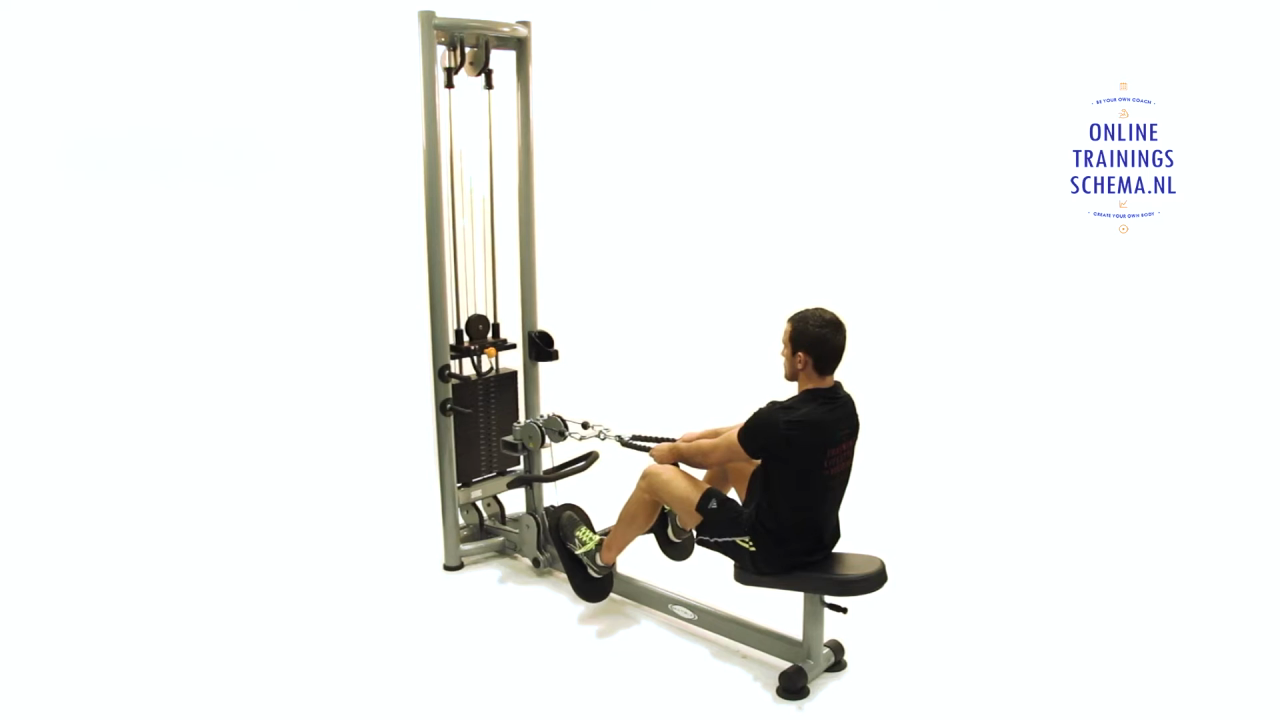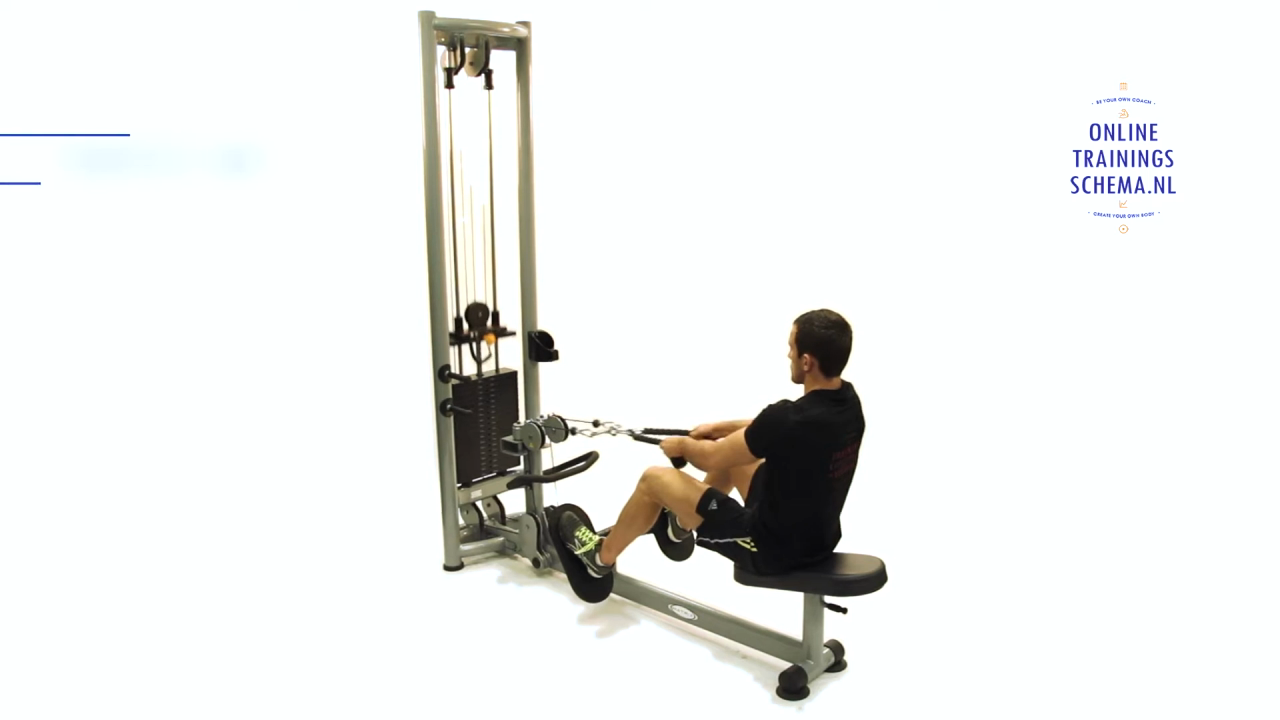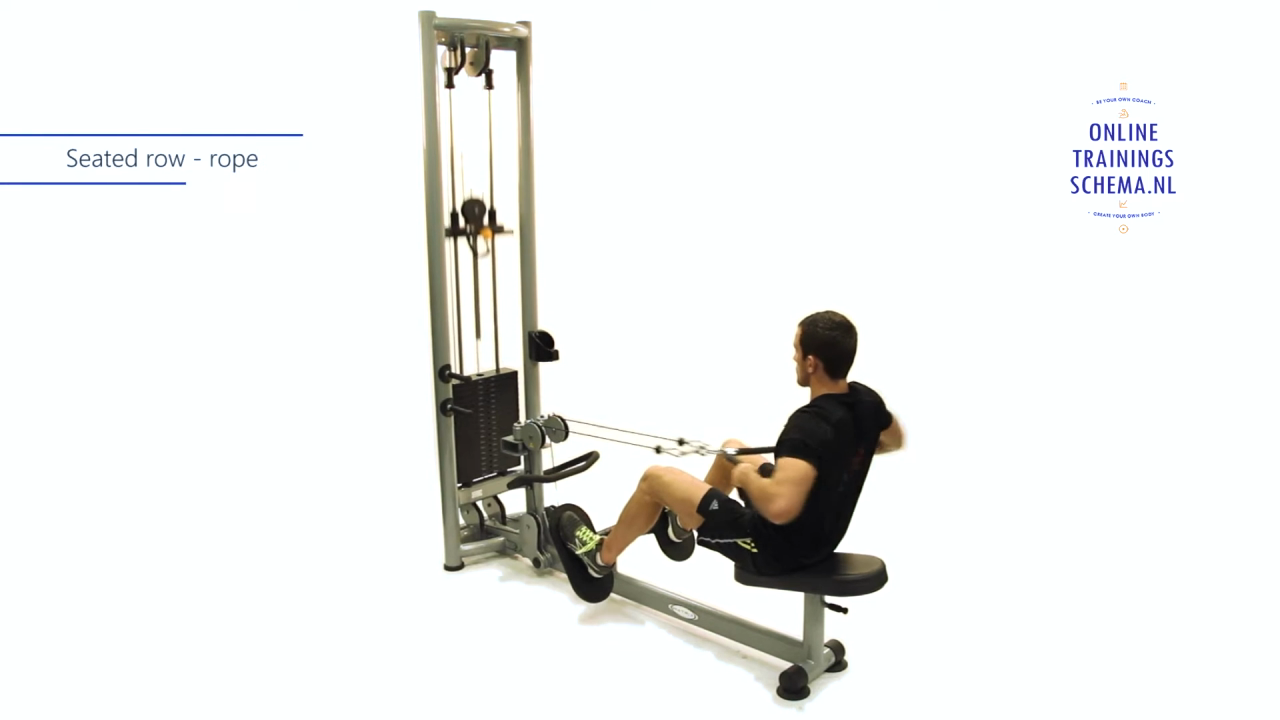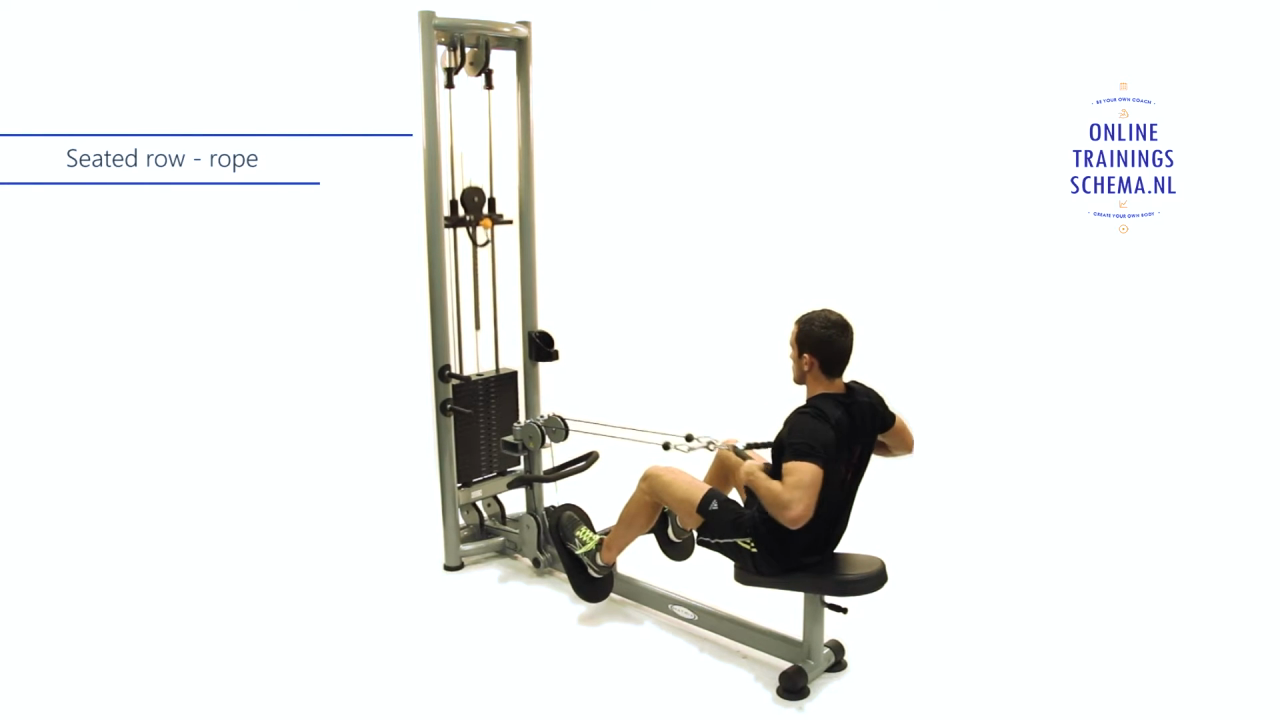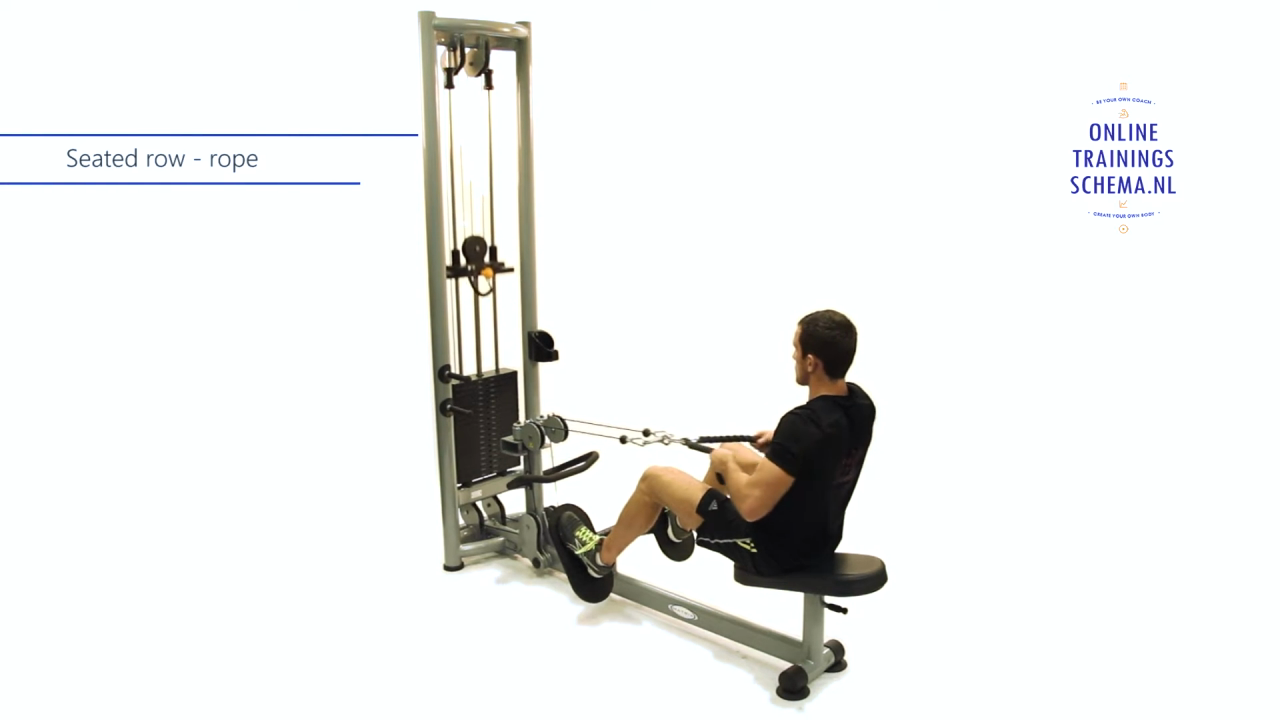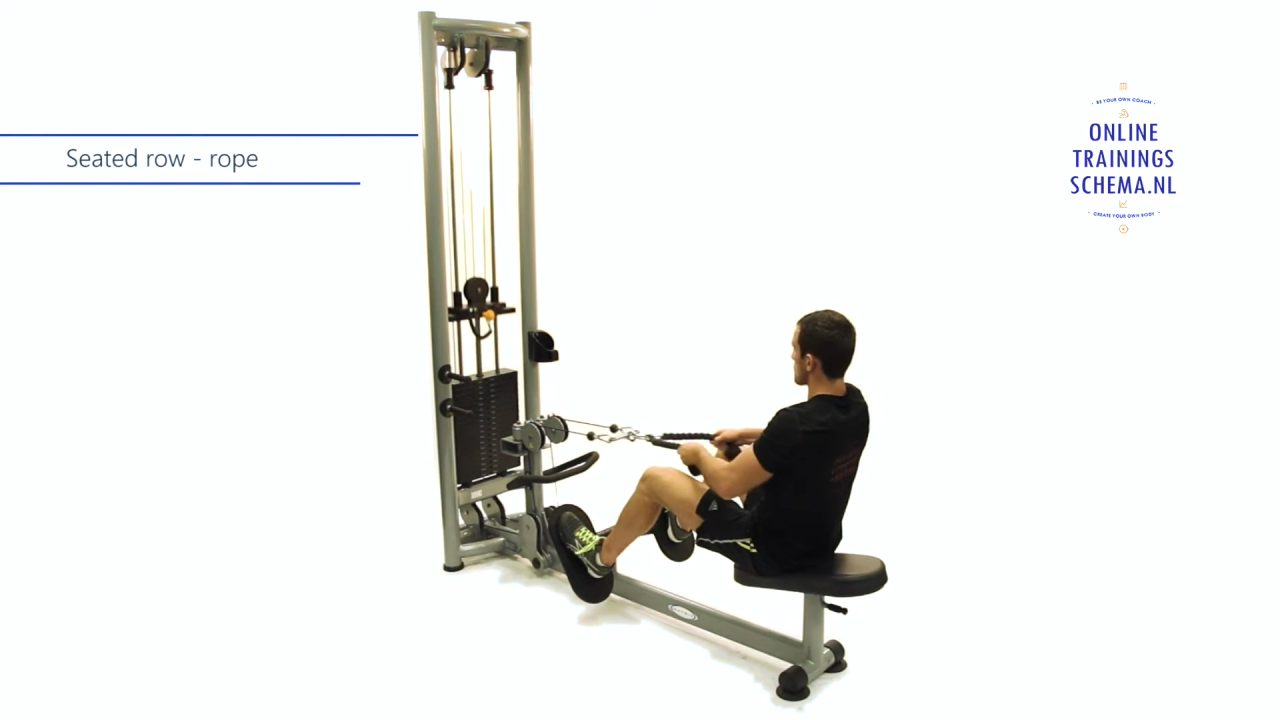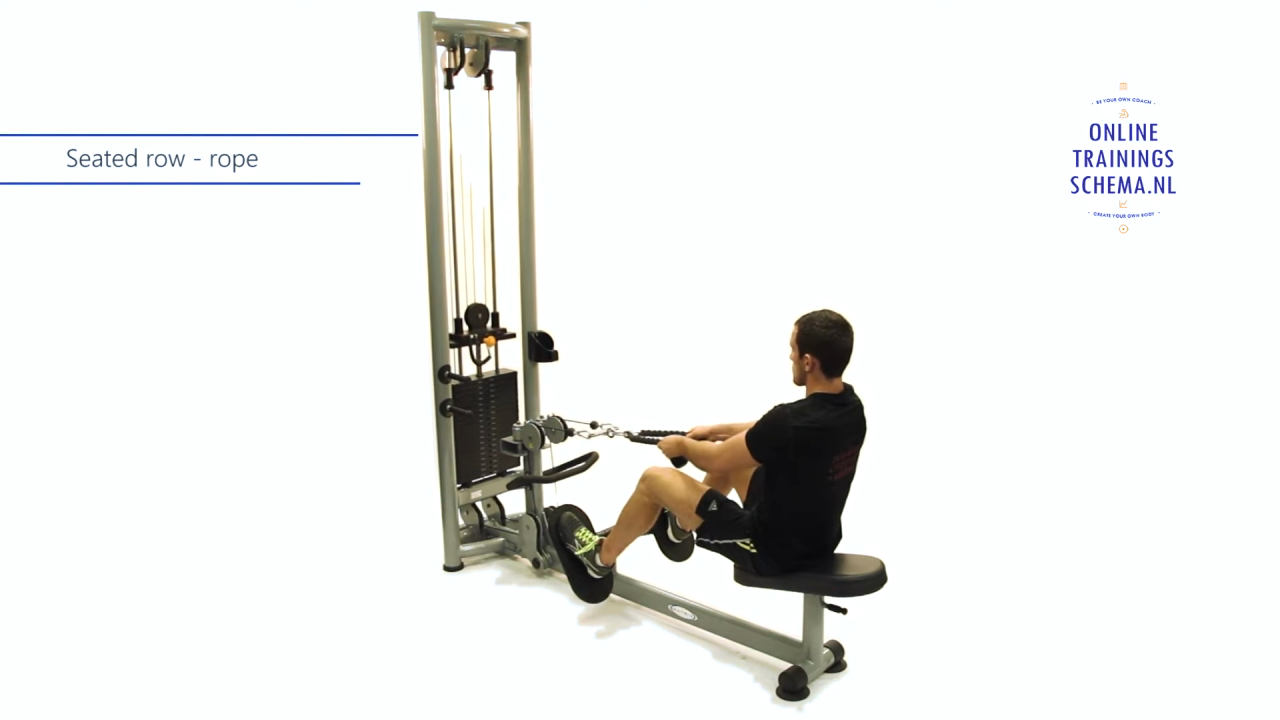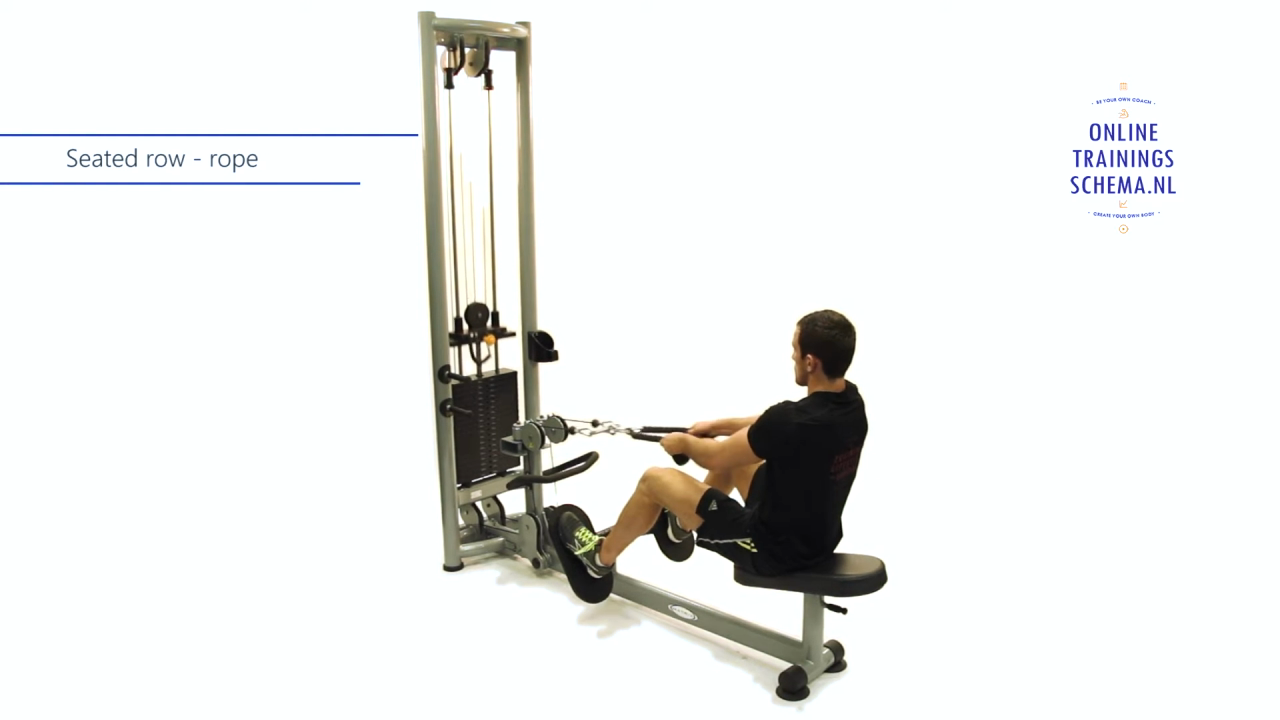
dt=0.4s
person 1, frame 1
left shoulder: (784, 419)
right shoulder: (842, 402)
left elbow: (710, 456)
left wrist: (673, 451)
right wrist: (702, 435)
left hip: (771, 546)
right hip: (817, 538)
left knee: (654, 476)
right knee: (730, 451)
left ankle: (602, 556)
right ankle: (682, 521)
person 1, frame 2
left shoulder: (790, 419)
right shoulder: (847, 400)
left elbow: (710, 459)
left wrist: (682, 444)
right wrist: (720, 427)
left hip: (773, 546)
right hip: (816, 537)
left knee: (654, 479)
right knee: (731, 451)
left ankle: (601, 556)
right ankle: (682, 521)
person 1, frame 3
left shoulder: (810, 423)
right shoulder: (867, 402)
left elbow: (778, 508)
right elbow: (896, 441)
left wrist: (747, 477)
left hip: (775, 548)
right hip: (819, 539)
left knee: (656, 478)
right knee: (732, 448)
left ankle: (602, 556)
right ankle: (684, 521)
person 1, frame 4
left shoulder: (809, 423)
right shoulder: (866, 401)
left elbow: (793, 510)
right elbow: (905, 445)
left wrist: (754, 476)
left hip: (774, 548)
right hip: (820, 538)
left knee: (654, 478)
right knee: (729, 451)
left ankle: (603, 556)
right ankle: (684, 522)
person 1, frame 5
left shoulder: (803, 424)
right shoulder: (860, 403)
left elbow: (751, 505)
left wrist: (725, 465)
left hip: (773, 549)
right hip: (819, 538)
left knee: (654, 478)
right knee: (732, 451)
left ankle: (602, 556)
right ankle: (682, 521)
person 1, frame 6
left shoulder: (797, 422)
right shoulder: (854, 405)
left elbow: (727, 485)
left wrist: (698, 454)
right wrist: (748, 435)
left hip: (773, 548)
right hip: (818, 539)
left knee: (654, 479)
right knee: (735, 454)
left ankle: (601, 556)
right ankle: (682, 522)
person 1, frame 7
left shoulder: (793, 421)
right shoulder: (849, 405)
left elbow: (716, 461)
left wrist: (682, 446)
right wrist: (715, 430)
left hip: (774, 548)
right hip: (818, 539)
left knee: (654, 479)
right knee: (733, 451)
left ankle: (602, 556)
right ankle: (682, 522)
person 1, frame 8
left shoulder: (794, 420)
right shoulder: (851, 401)
left elbow: (714, 459)
left wrist: (683, 442)
right wrist: (716, 425)
left hip: (772, 547)
right hip: (817, 538)
left knee: (654, 479)
right knee: (732, 449)
left ankle: (601, 556)
right ankle: (682, 521)
